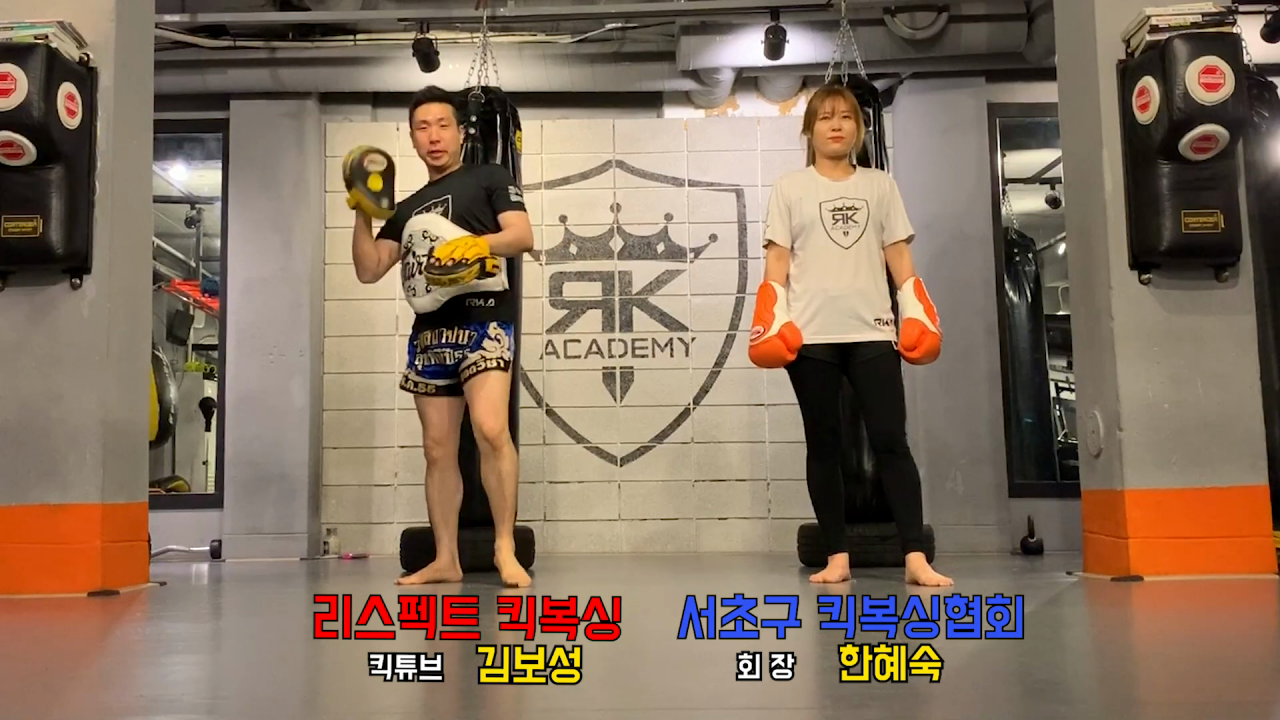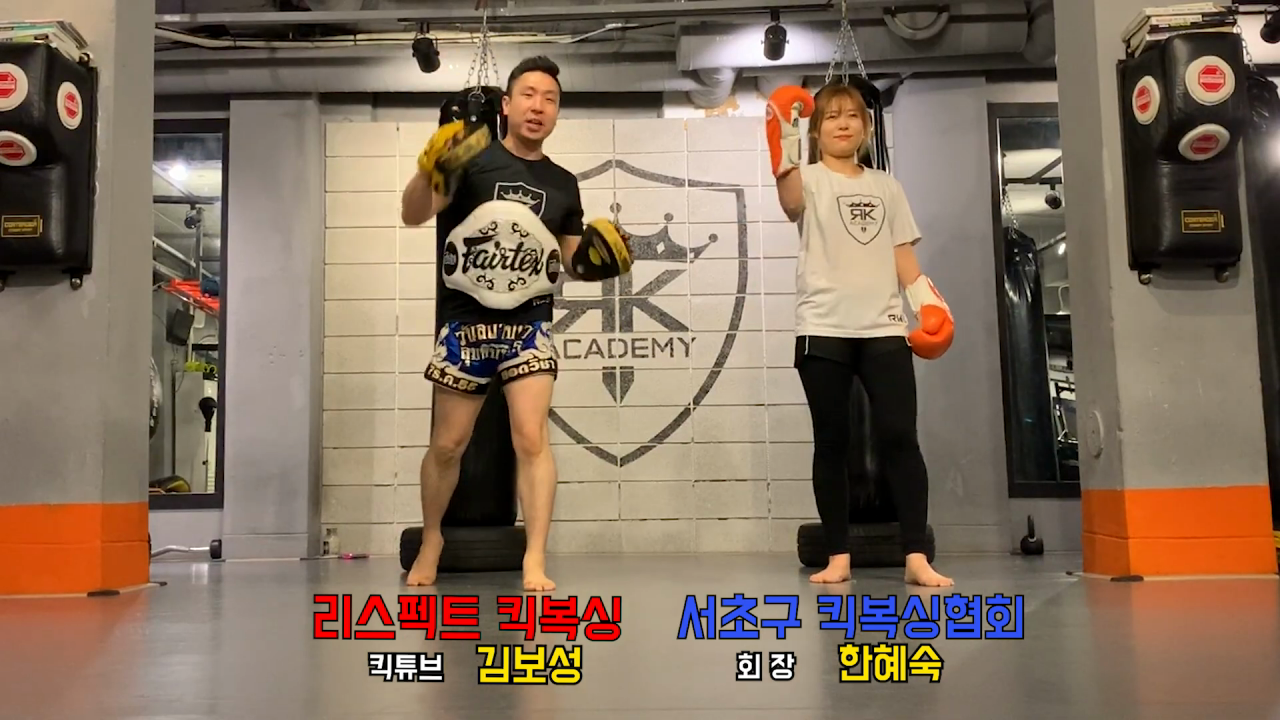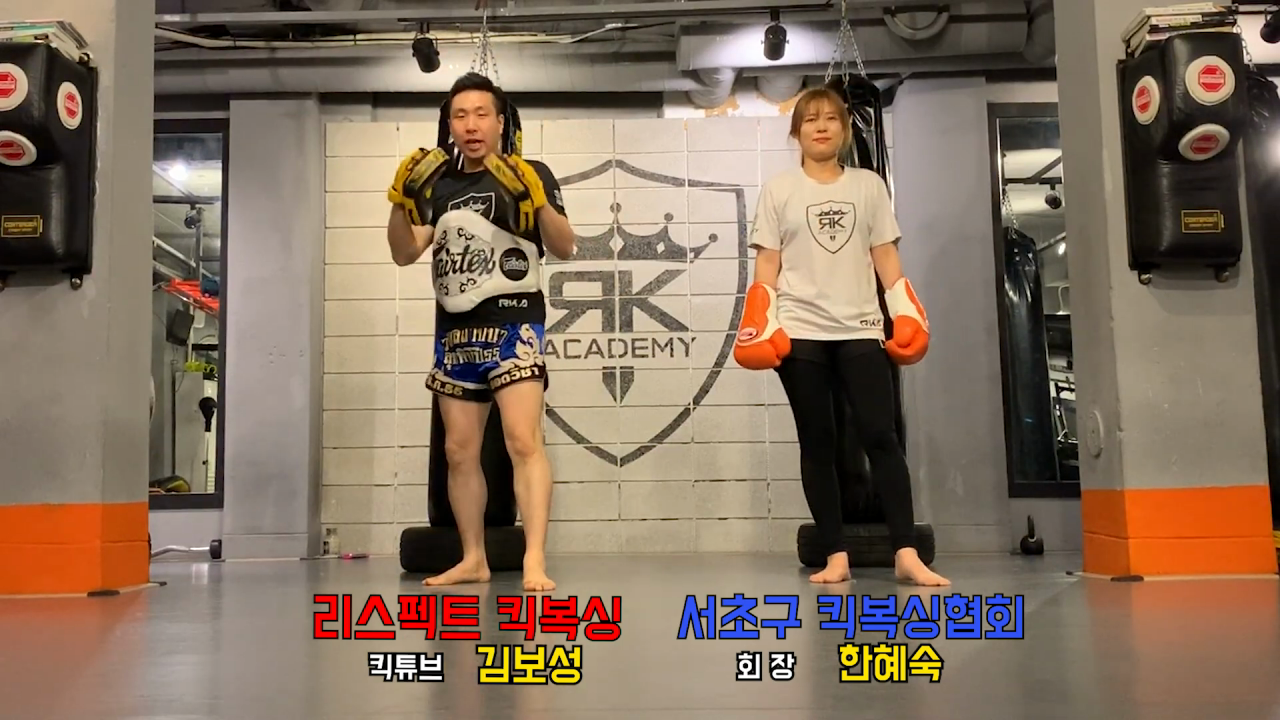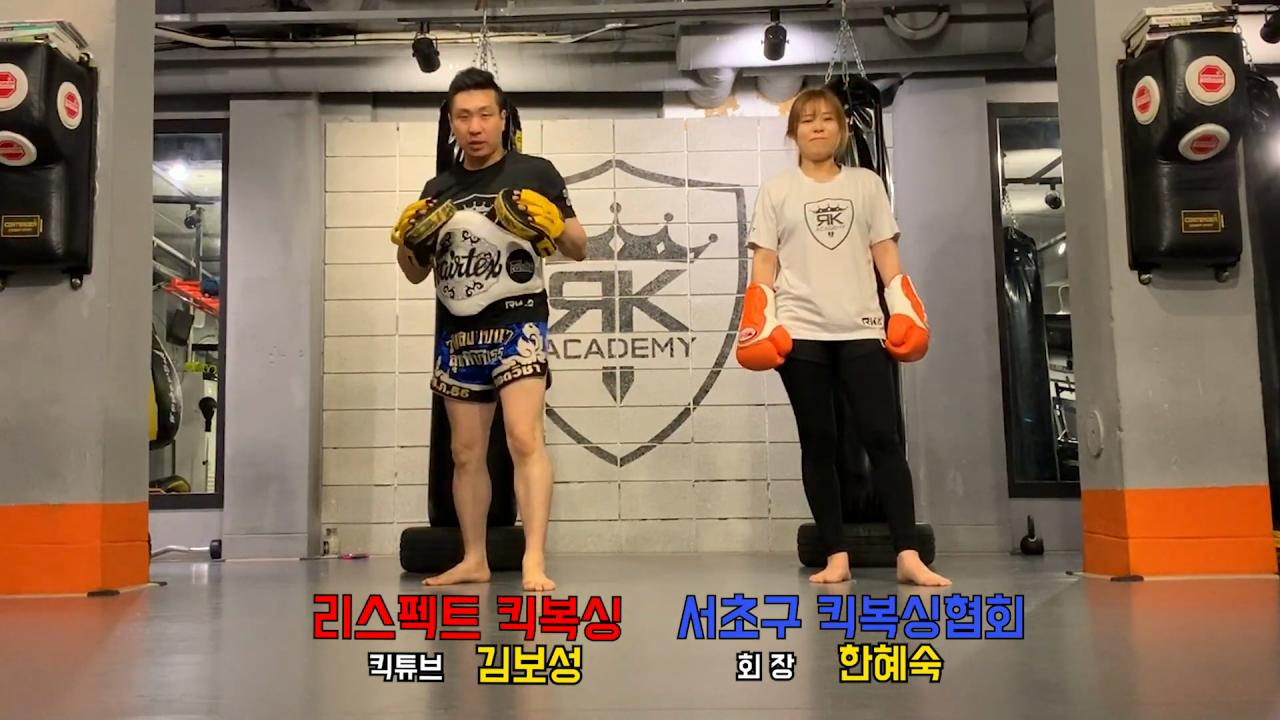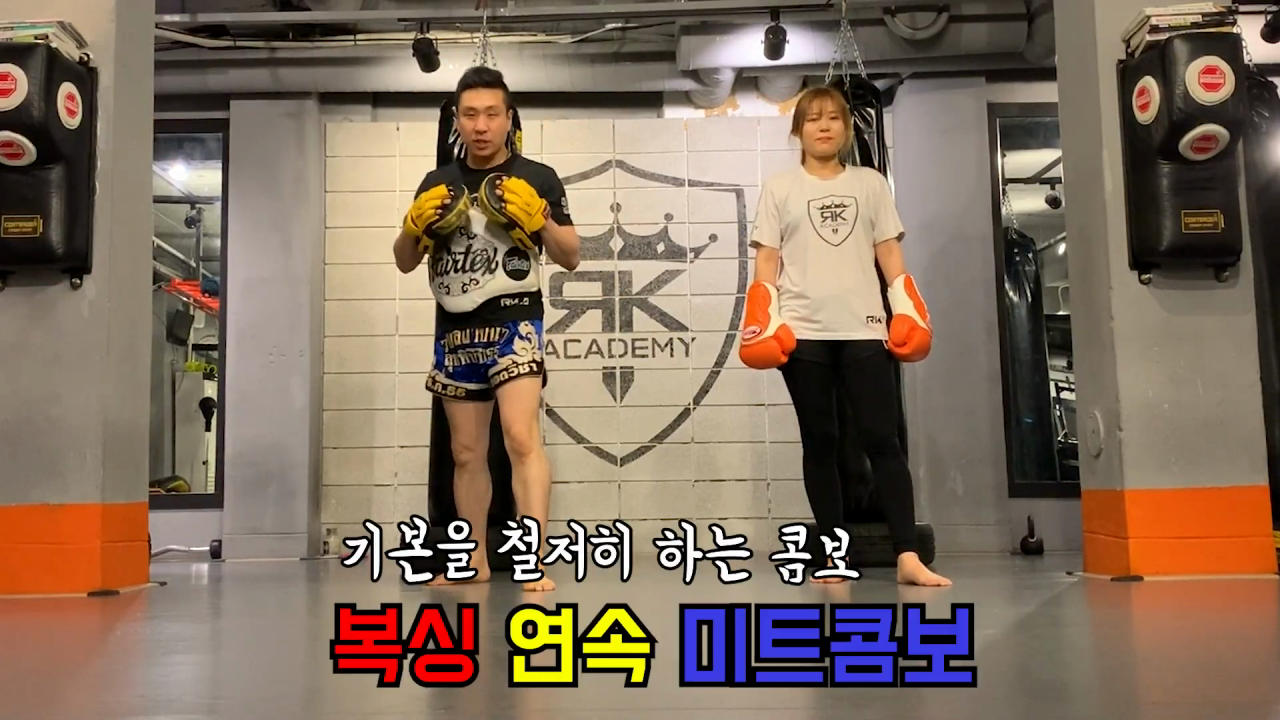
dt=1s
person 1, frame 1
left shoulder: (490, 178)
right shoulder: (410, 207)
left elbow: (522, 235)
right elbow: (368, 271)
left wrist: (478, 245)
right wrist: (361, 208)
left hip: (482, 322)
right hip: (429, 333)
left knee: (491, 431)
right knee: (438, 449)
left ankle: (505, 548)
right ankle: (446, 559)
person 1, frame 2
left shoulder: (563, 183)
right shoulder: (472, 161)
left elbow: (573, 258)
right elbow: (413, 213)
left wrist: (601, 255)
right wrist: (429, 167)
left hip: (528, 325)
right hip: (465, 323)
left knee: (531, 440)
right knee: (447, 445)
left ankle: (534, 563)
right ankle: (431, 537)
person 1, frame 3
left shoulder: (531, 174)
right shoulder: (440, 188)
left elbow: (564, 247)
right elbow: (404, 253)
left wrist: (533, 198)
right wrist: (402, 199)
left hip: (513, 325)
right hip: (455, 334)
left knee: (524, 441)
right knee: (459, 451)
left ankle: (535, 562)
right ankle: (473, 559)
person 1, frame 4
left shoulder: (534, 172)
right shoulder: (438, 189)
left elbow: (579, 249)
right elbow: (415, 274)
left wrist: (553, 226)
right wrist: (406, 239)
left hip: (517, 324)
right hip: (458, 333)
left knee: (524, 437)
right knee: (465, 452)
left ankle: (534, 562)
right ankle: (474, 560)
person 1, frame 5
left shoulder: (537, 177)
right shoulder: (438, 182)
left elbow: (571, 256)
right elbow: (404, 263)
left wrist: (537, 218)
right wrist: (415, 224)
left hip: (513, 323)
right hip: (454, 331)
left knee: (521, 437)
right knee: (465, 453)
left ankle: (534, 560)
right ankle: (477, 559)
person 2, frame 1
left shoulder: (880, 184)
right shoulder: (790, 188)
left elbow: (898, 255)
right elbow: (777, 261)
left wrist: (918, 312)
right wrist: (772, 319)
left hip: (872, 332)
right hip: (810, 335)
left knee: (890, 440)
right knee: (823, 444)
left ankle: (915, 556)
right ankle: (837, 556)
person 2, frame 2
left shoulder: (887, 186)
right shoulder: (808, 178)
left elbow: (903, 255)
right elbow: (792, 202)
left wrist: (929, 306)
right wrist: (786, 141)
left hip: (884, 328)
right hip: (823, 329)
left knee: (899, 437)
right knee: (831, 443)
left ankle: (916, 556)
right ankle: (838, 556)
person 2, frame 3
left shoulder: (869, 185)
right shoulder: (779, 190)
left elbow: (885, 255)
right elbow: (767, 263)
left wrist: (907, 312)
right wrist: (761, 322)
left hip: (860, 329)
right hip: (800, 332)
left knee: (880, 436)
right knee: (817, 443)
left ankle: (906, 554)
right ankle: (835, 556)
person 2, frame 4
left shoulder: (866, 183)
right shoulder: (776, 190)
left elbow: (885, 252)
right elbow: (764, 262)
left wrist: (904, 311)
right wrist: (762, 320)
left hip: (860, 329)
right hip: (800, 333)
left knee: (882, 436)
right knee: (818, 443)
left ankle: (908, 555)
right ankle: (836, 556)
person 2, frame 5
left shoulder: (871, 183)
right shoulder: (779, 188)
left elbow: (889, 252)
right elbow: (767, 259)
left wrist: (907, 311)
right wrist: (765, 319)
left hip: (864, 329)
right hip: (803, 333)
left knee: (882, 438)
right knee: (819, 443)
left ankle: (908, 556)
